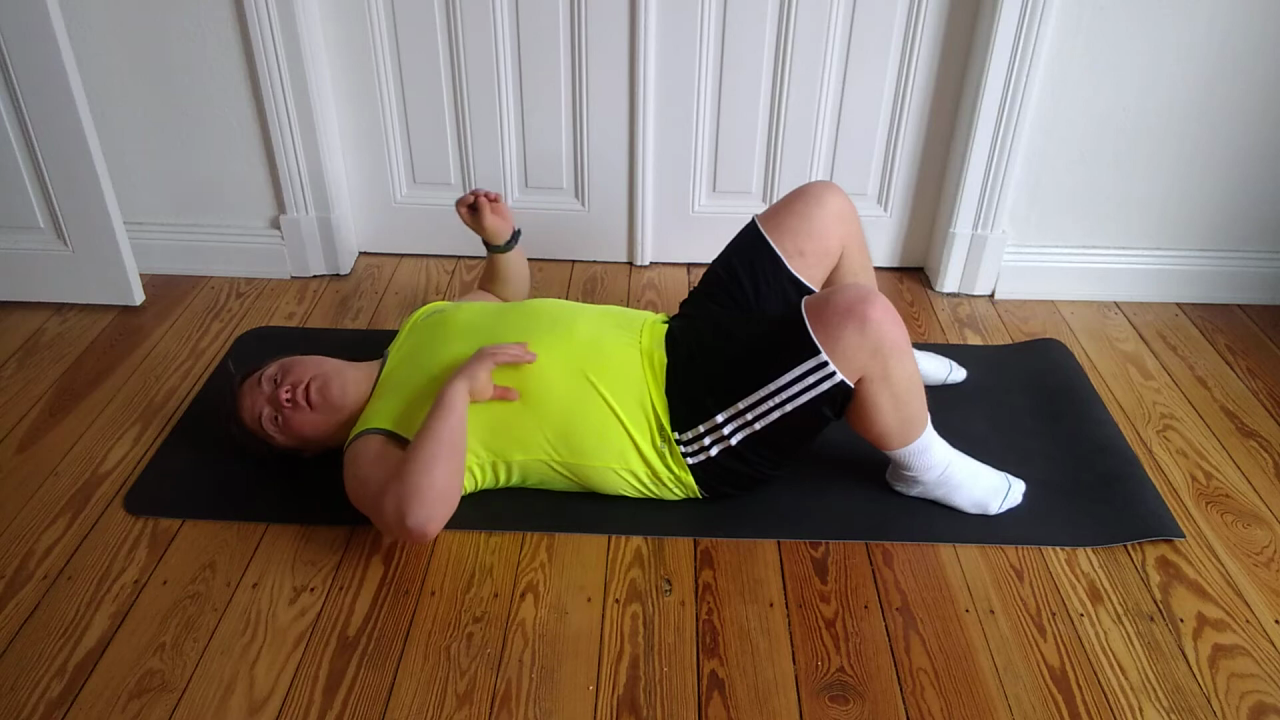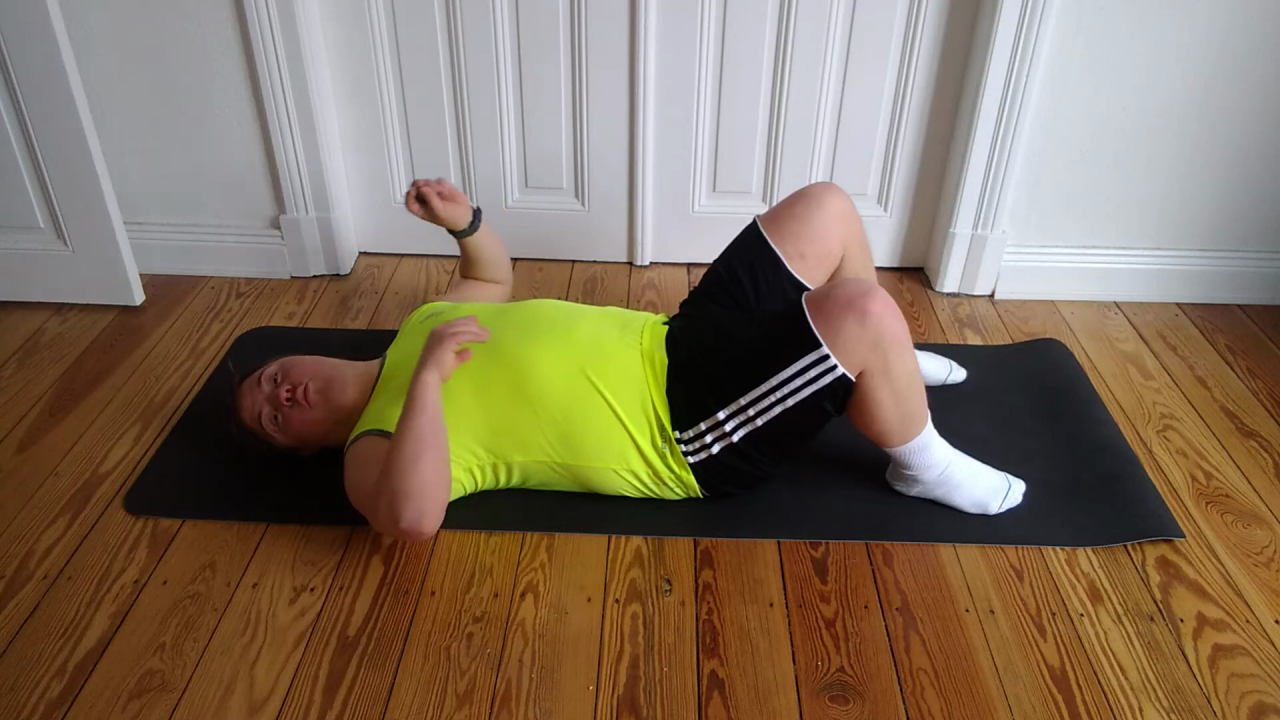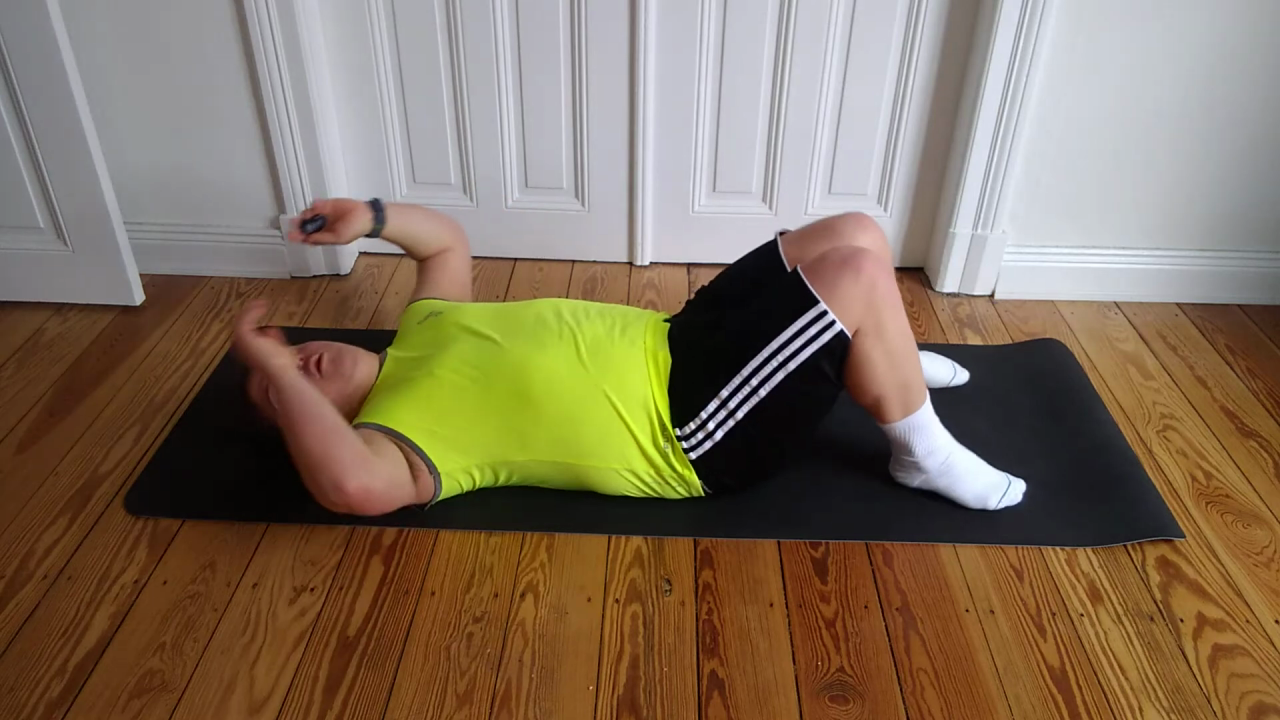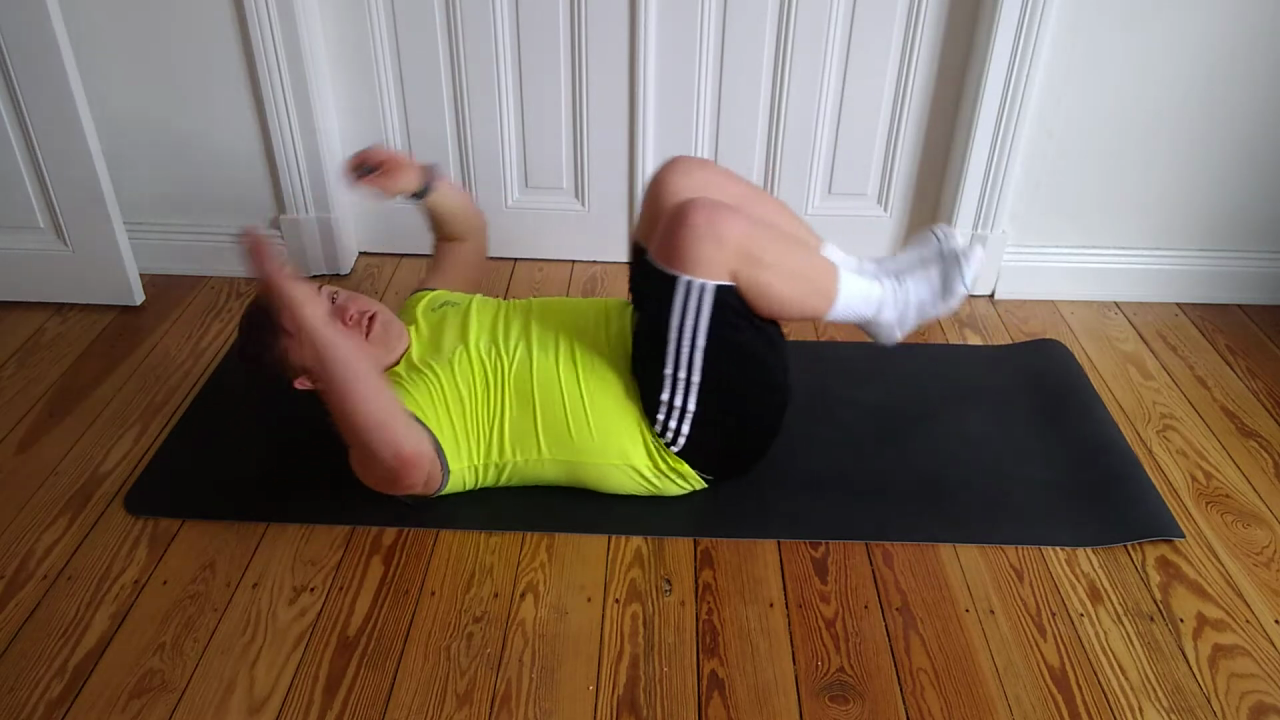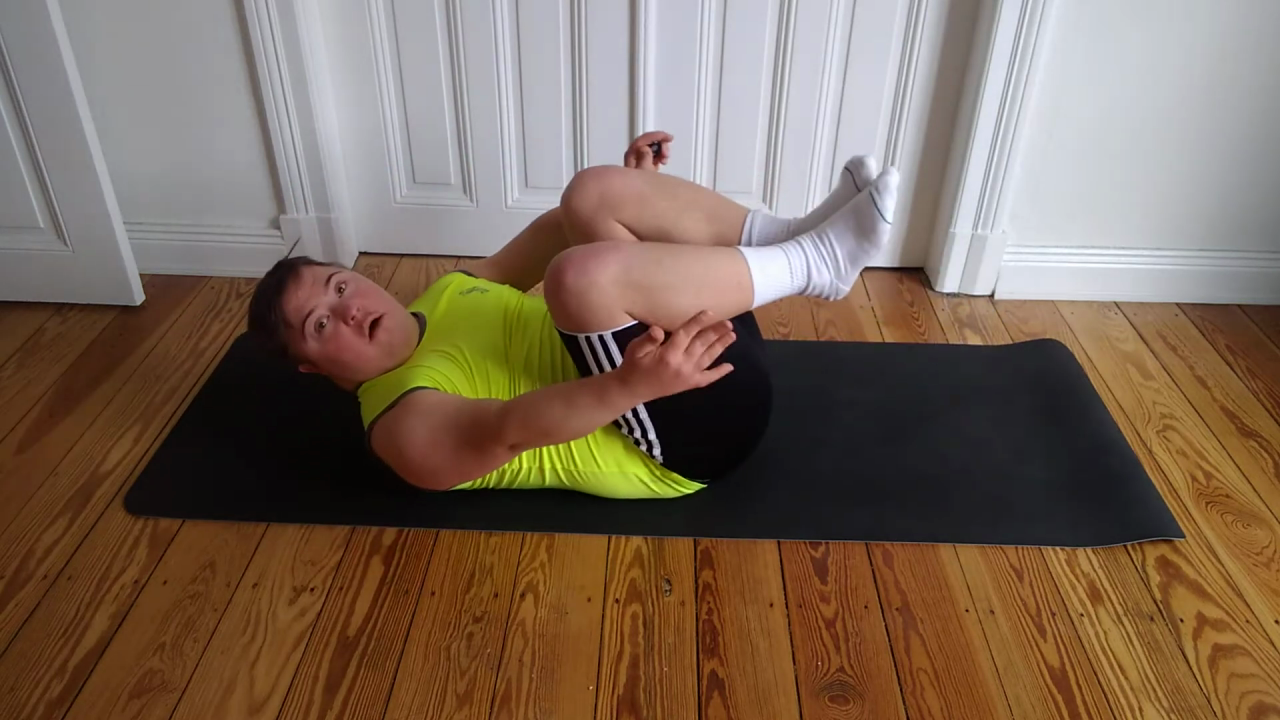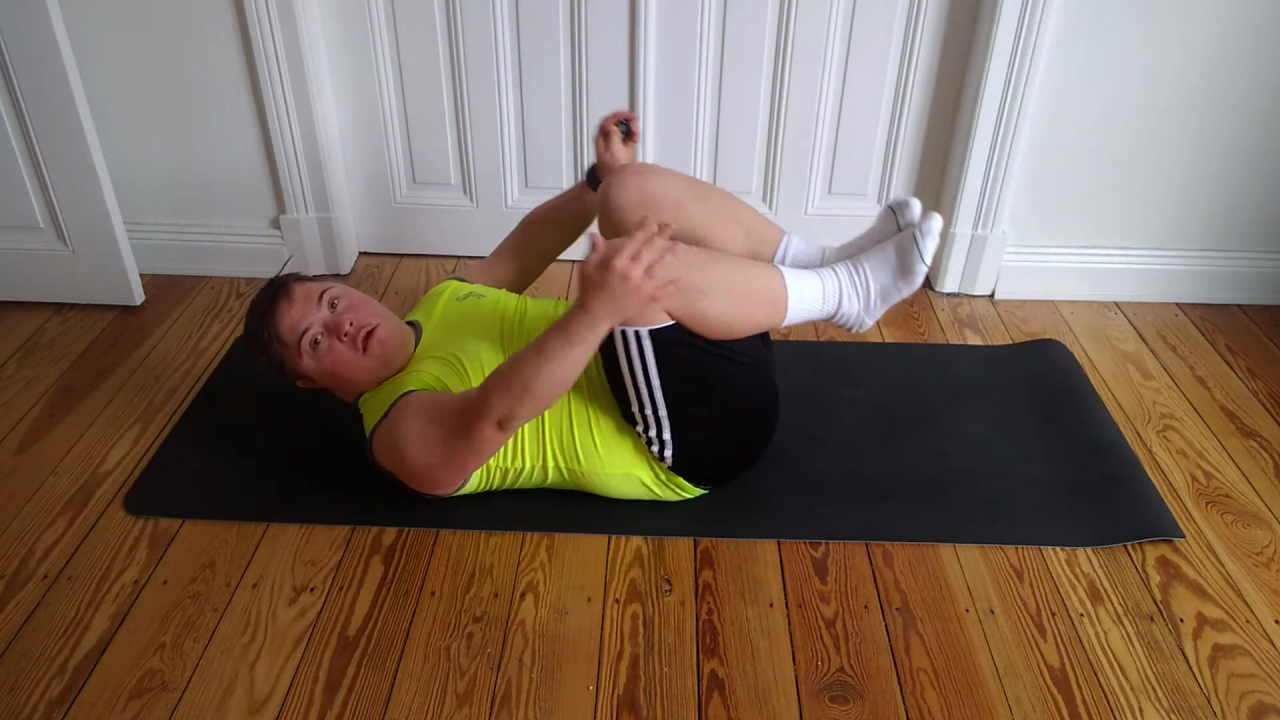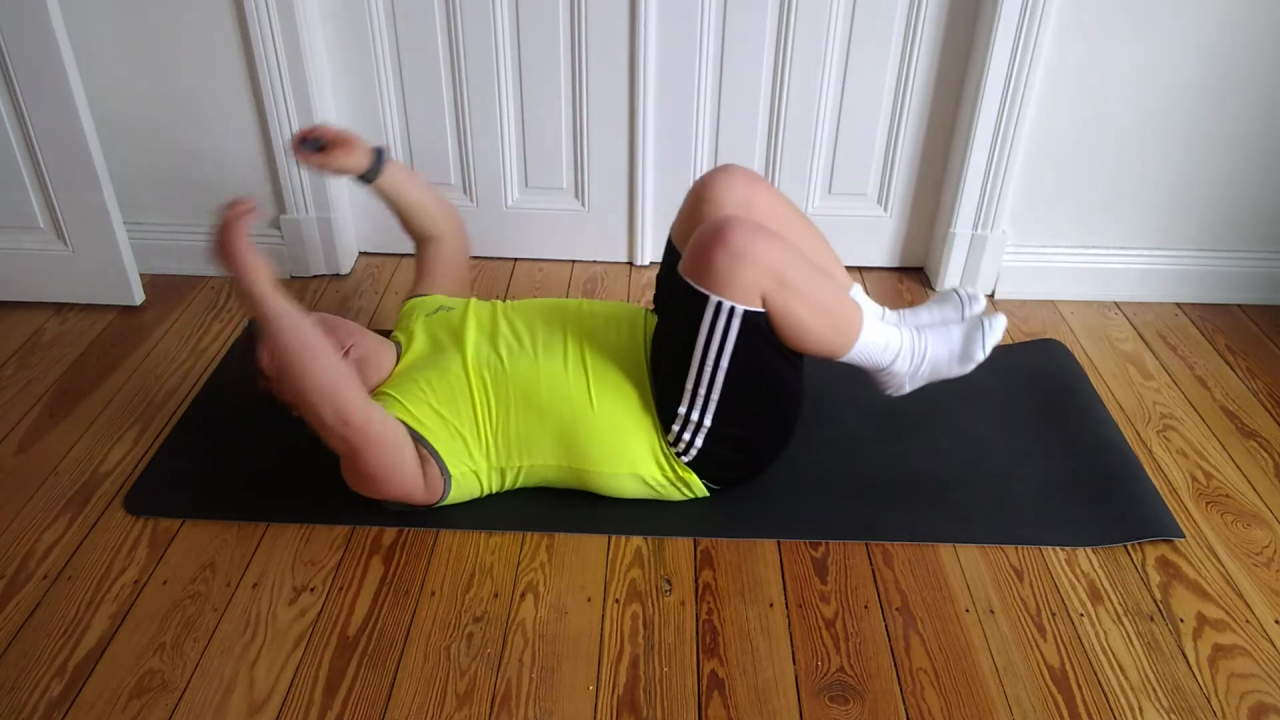
dt=0.5s
person 1, frame 1
left shoulder: (420, 329)
right shoulder: (370, 449)
left elbow: (506, 295)
right elbow: (417, 517)
left wrist: (500, 239)
right wrist: (458, 389)
left hip: (677, 344)
right hip: (691, 438)
left knee: (823, 208)
right knee: (860, 322)
left ankle: (882, 371)
right ankle: (923, 466)
person 1, frame 2
left shoulder: (420, 324)
right shoulder: (372, 449)
left elbow: (494, 279)
right elbow: (414, 517)
left wrist: (463, 221)
right wrist: (430, 376)
left hip: (674, 344)
right hip: (693, 438)
left knee: (826, 208)
right knee: (860, 311)
left ankle: (880, 366)
right ankle: (924, 464)
person 1, frame 3
left shoulder: (420, 333)
right shoulder: (384, 439)
left elbow: (449, 239)
right elbow: (346, 485)
left wrist: (372, 215)
right wrist: (269, 368)
left hip: (678, 344)
right hip: (693, 431)
left knee: (852, 236)
right knee: (858, 273)
left ankle: (891, 369)
right ankle: (921, 454)
person 1, frame 4
left shoulder: (430, 318)
right shoulder: (403, 433)
left elbow: (465, 225)
right elbow: (397, 456)
left wrist: (416, 181)
right wrist: (302, 322)
left hip: (653, 341)
right hip: (690, 436)
left knee: (682, 185)
right knee: (700, 223)
left ankle: (875, 288)
right ankle: (885, 300)
person 1, frame 5
left shoulder: (445, 296)
right shoulder: (404, 426)
left elbow: (545, 240)
right elbow: (512, 428)
left wrist: (635, 195)
right wrist: (637, 385)
left hip: (710, 357)
right hip: (696, 428)
left knee: (593, 193)
right knee: (585, 274)
left ankle: (791, 243)
right ankle: (811, 264)
person 1, frame 6
left shoulder: (440, 305)
right shoulder: (405, 437)
left elbow: (526, 244)
right elbow: (500, 410)
left wrist: (600, 180)
right wrist: (599, 308)
left hip: (716, 364)
right hip: (696, 445)
left knee: (634, 192)
right knee: (616, 274)
left ankle: (827, 266)
right ankle: (844, 291)
person 1, frame 7
left shoulder: (425, 321)
right shoulder: (383, 462)
left elbow: (443, 225)
right elbow: (335, 404)
left wrist: (371, 162)
right wrist: (256, 282)
left hip: (661, 354)
right hip: (692, 441)
left knee: (727, 193)
right knee: (737, 243)
left ankle: (877, 332)
right ankle: (900, 358)
